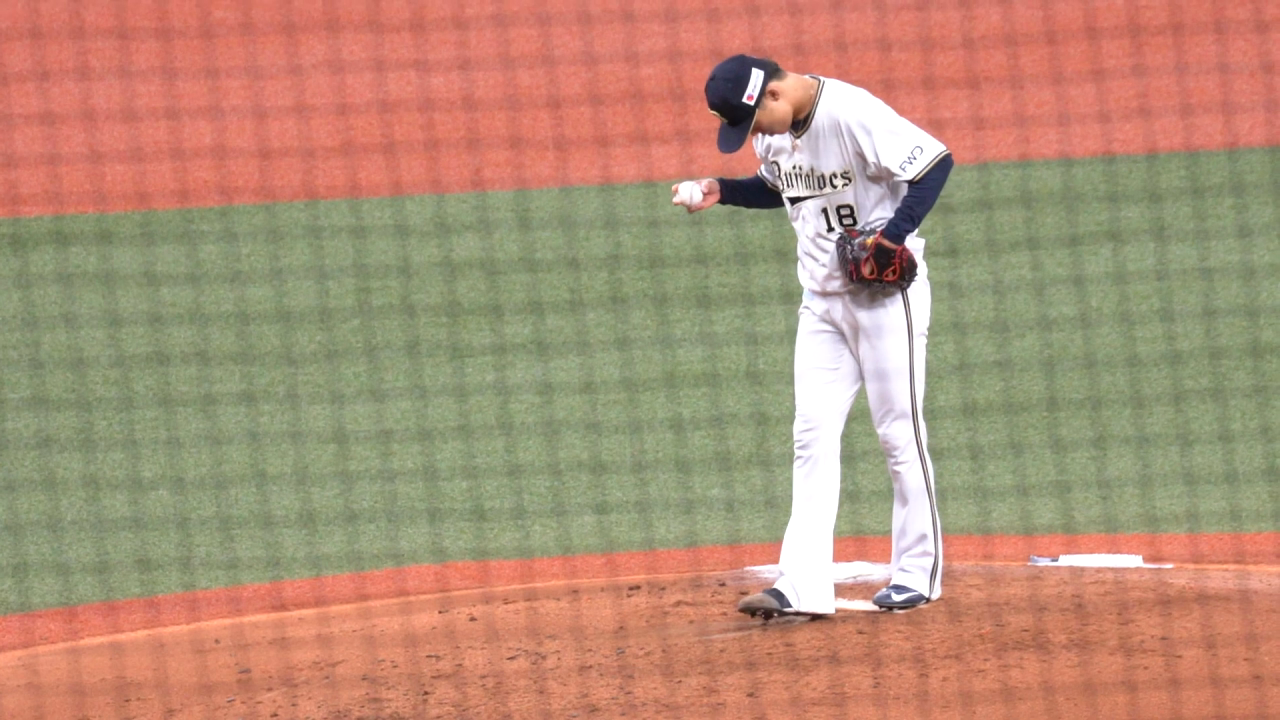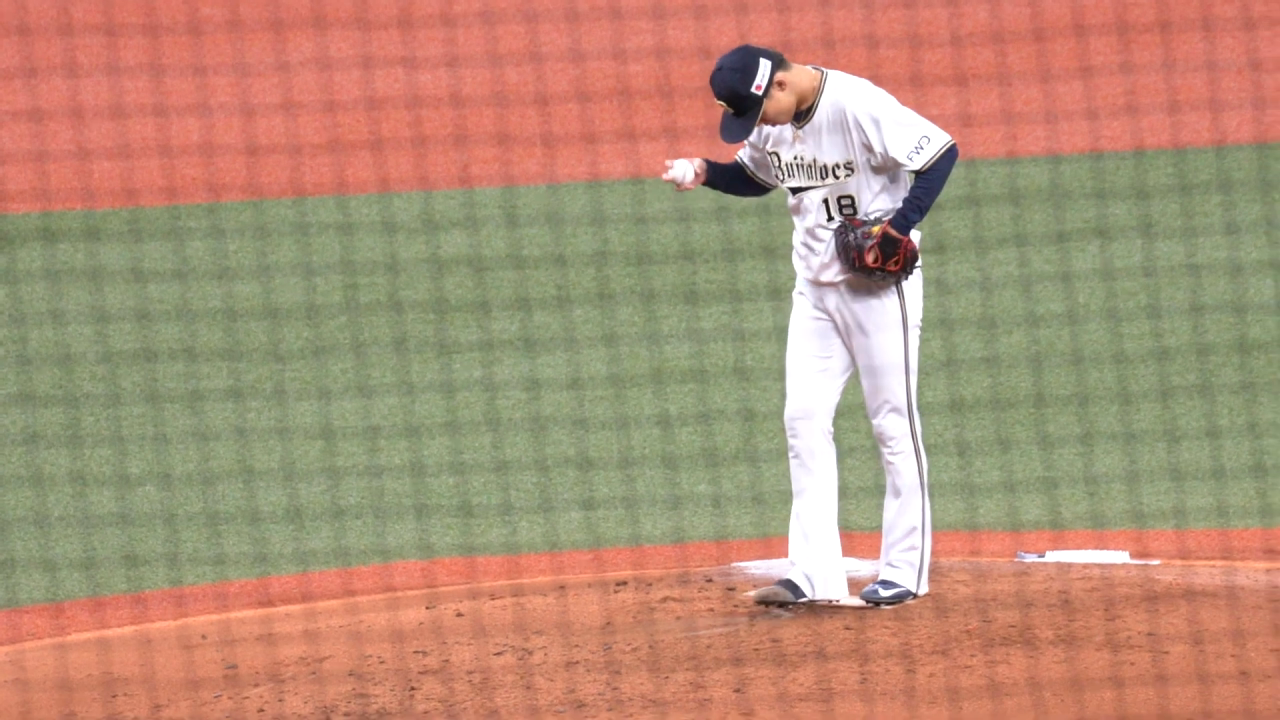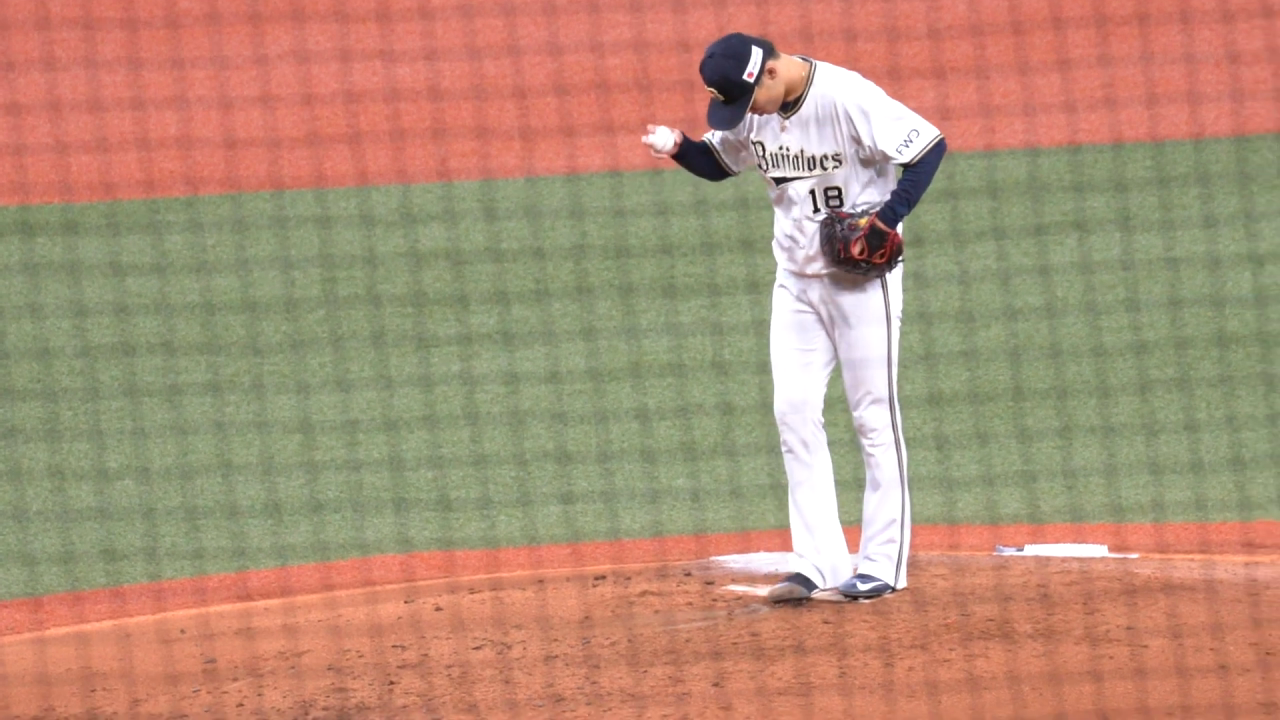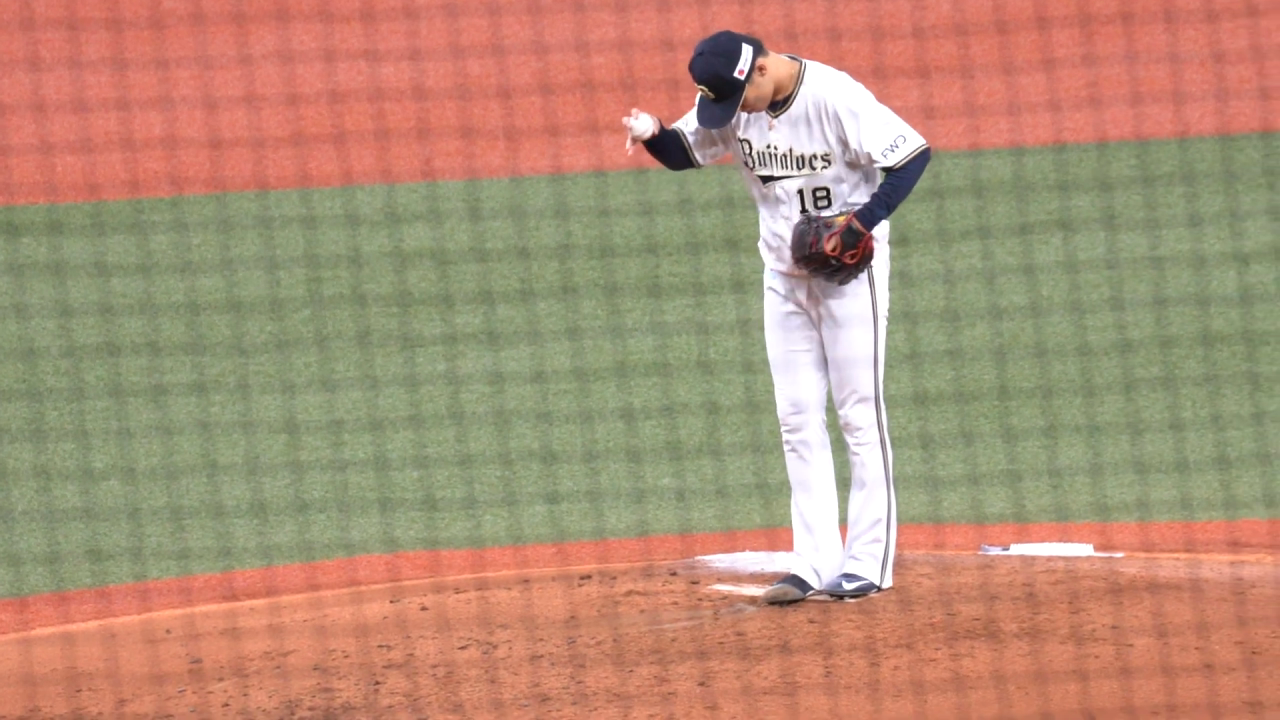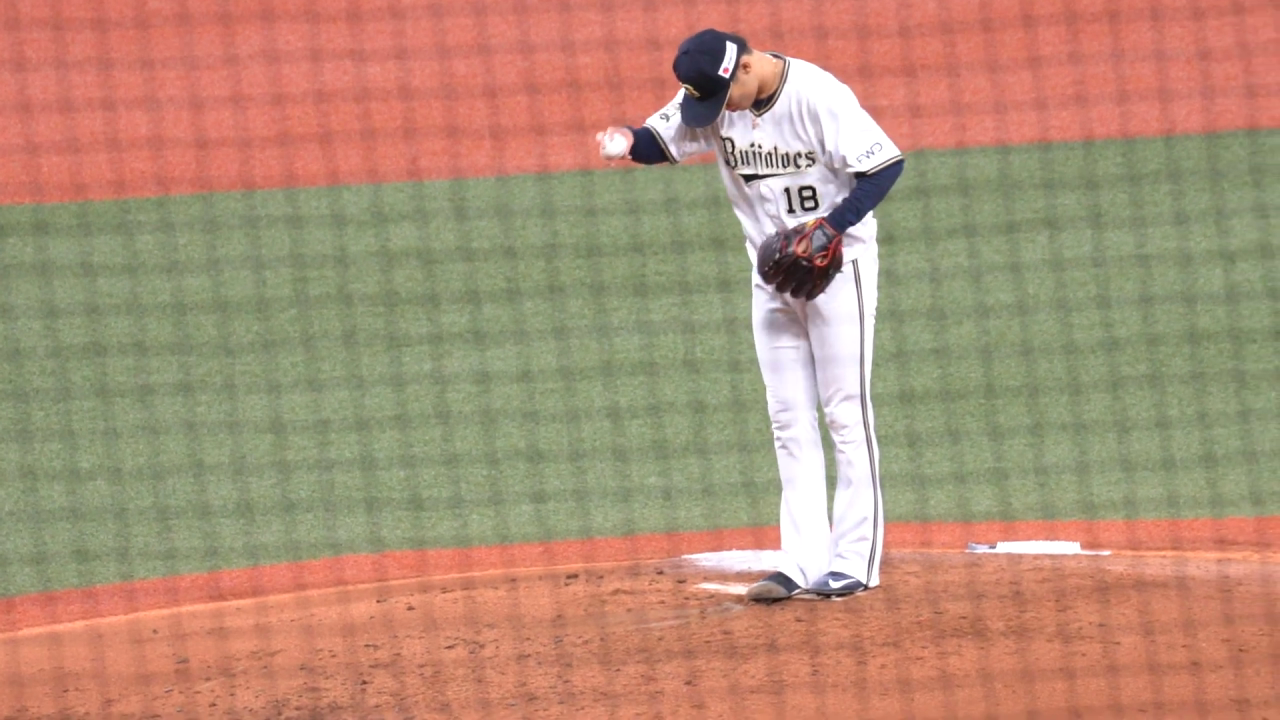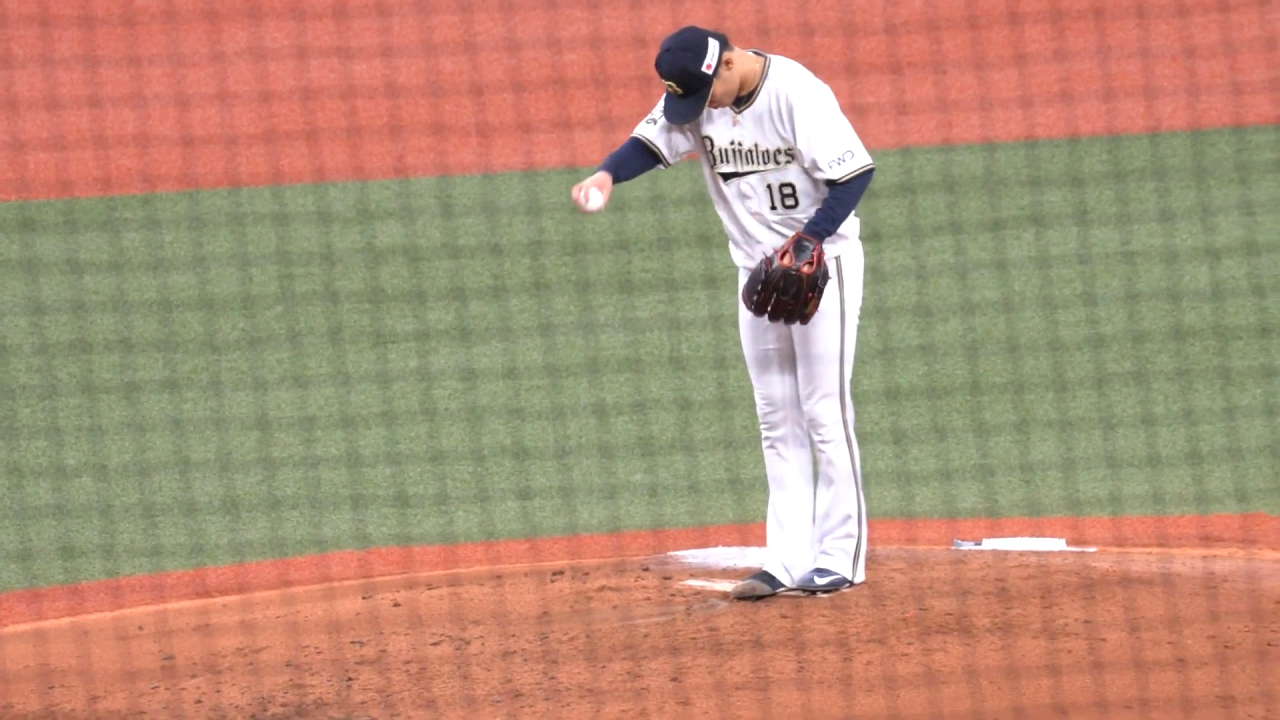
dt=0.4s
person 1, frame 1
left shoulder: (851, 113)
right shoulder: (773, 129)
left elbow: (937, 160)
left wrist: (894, 235)
right wrist: (722, 191)
left hip: (885, 291)
right hip: (822, 298)
left knee: (898, 431)
right knee: (813, 435)
left ankle: (918, 572)
right ankle: (801, 585)
person 1, frame 2
left shoulder: (858, 104)
right shoulder: (768, 120)
left elbow: (942, 151)
right elbow: (757, 177)
left wrist: (900, 225)
right wrist: (705, 173)
left hip: (880, 285)
right hip: (815, 289)
left knee: (892, 423)
right knee: (804, 420)
left ankle: (906, 569)
right ankle: (812, 572)
person 1, frame 3
left shoulder: (846, 96)
right shoulder: (749, 107)
left elbow: (930, 145)
right elbow: (719, 162)
left wrist: (887, 218)
right wrist: (678, 147)
left hip: (863, 276)
right hip: (796, 280)
left knee: (873, 416)
right knee: (794, 413)
left ankle: (883, 563)
right ankle: (819, 562)
person 1, frame 4
left shoulder: (835, 97)
right shoulder: (732, 103)
left elbow: (914, 153)
right elbow: (685, 153)
left wrist: (865, 220)
right wrist: (653, 133)
left hip: (849, 274)
right hip: (784, 278)
left knee: (859, 416)
right knee: (797, 418)
left ankle: (868, 563)
right ankle: (816, 563)
person 1, frame 5
left shoulder: (818, 95)
right shoulder: (710, 96)
left elbow: (887, 163)
right elbow: (660, 142)
left wrist: (833, 225)
right wrist: (626, 140)
left hip: (836, 268)
right hip: (771, 275)
left knee: (845, 413)
right knee: (788, 417)
left ankle: (855, 561)
right ankle: (802, 561)
person 1, frame 6
left shoulder: (798, 93)
right shoulder: (694, 96)
left elbow: (856, 171)
right elbow: (650, 143)
left wrist: (810, 238)
right wrist: (605, 172)
left hip: (823, 265)
right hip: (757, 272)
left knee: (825, 412)
right knee: (776, 416)
left ankle: (839, 558)
right ankle: (789, 561)
